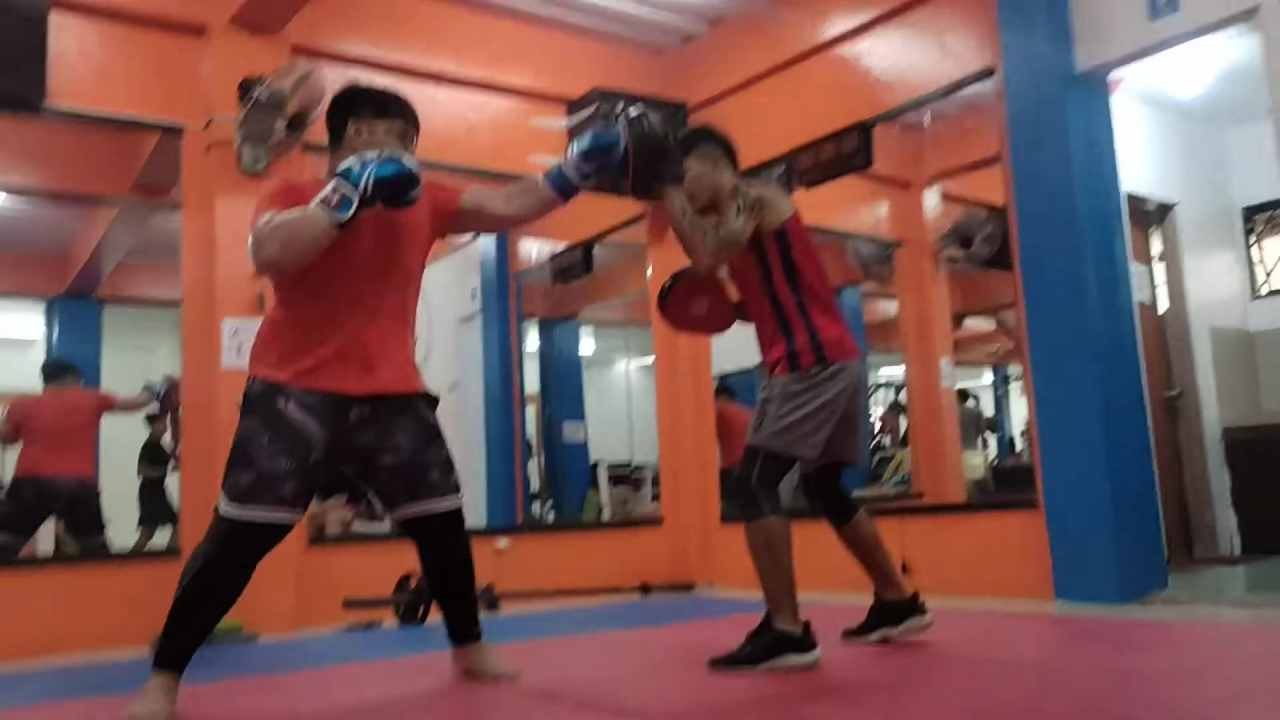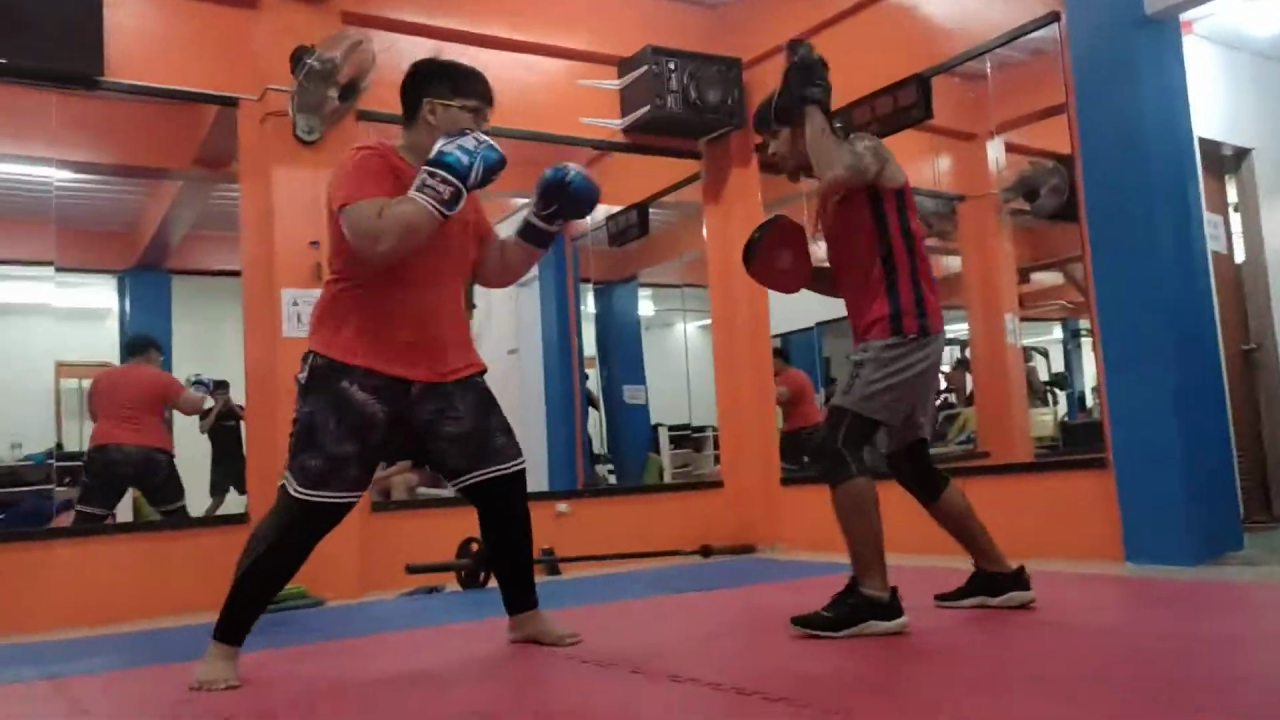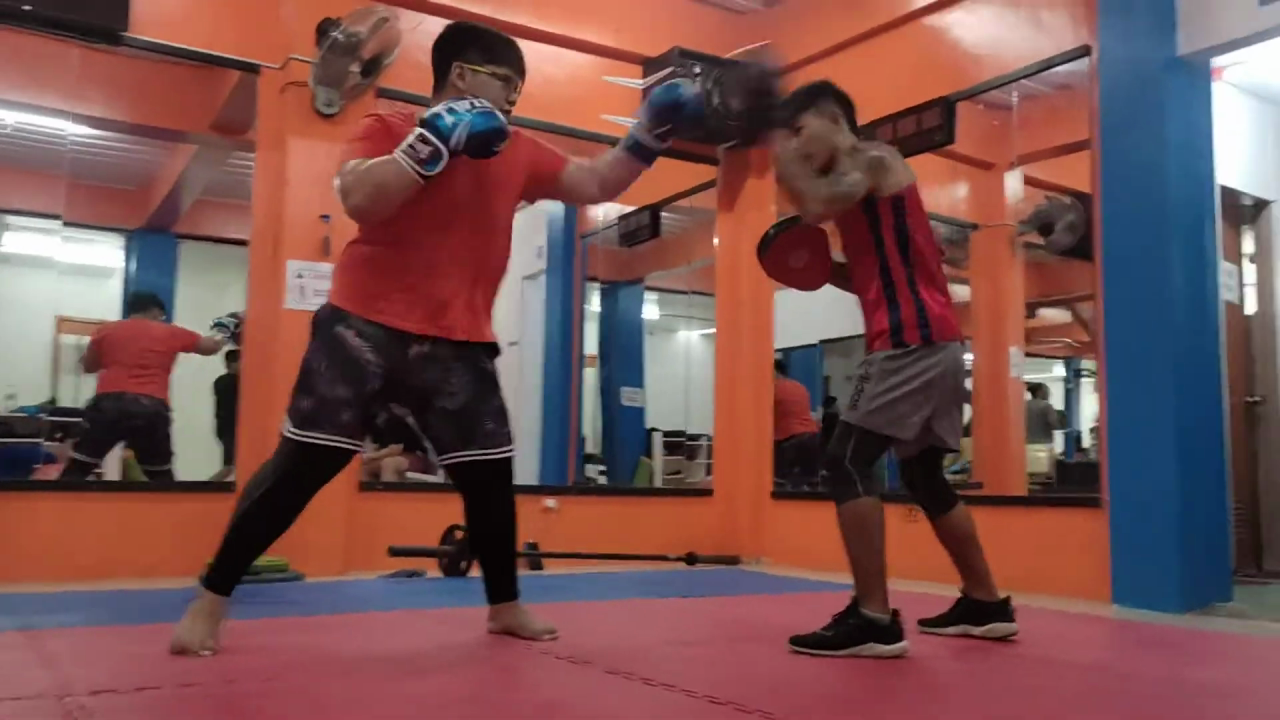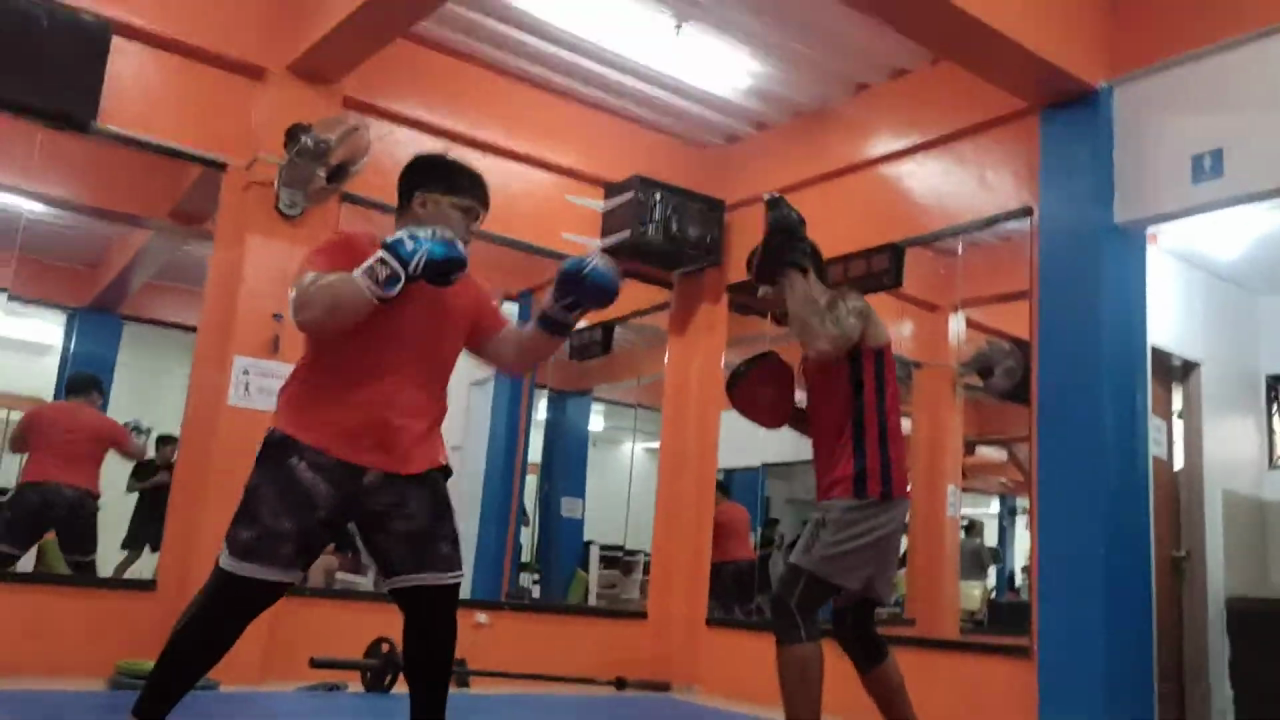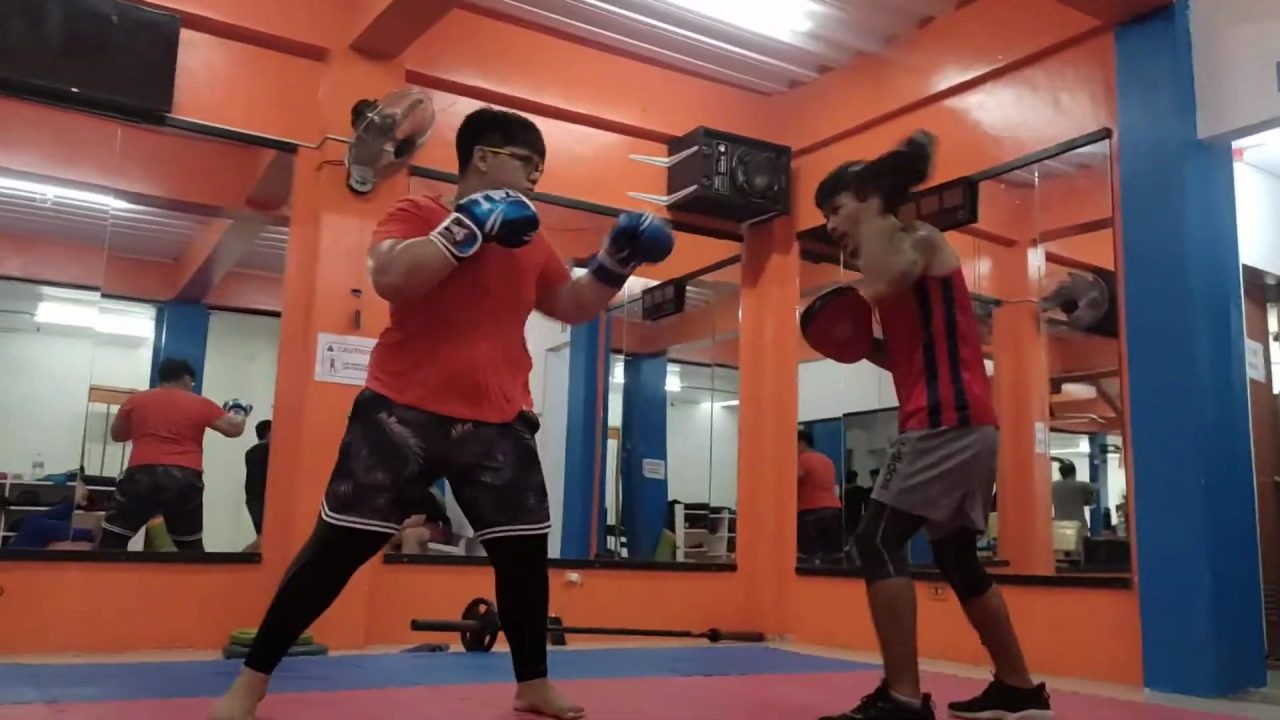
dt=0.7s
person 1, frame 1
left shoulder: (424, 201)
right shoulder: (293, 194)
left elbow: (506, 206)
right elbow: (271, 255)
left wrist: (574, 168)
right wrist: (345, 193)
left hip: (391, 397)
right hip: (296, 392)
left knee: (441, 523)
right knee: (243, 533)
left ankle: (469, 650)
person 1, frame 2
left shoulder: (461, 188)
right shoulder: (369, 163)
left elbow: (497, 271)
right elbow: (380, 242)
left wrist: (548, 215)
right wrist: (445, 180)
left hip: (447, 375)
right hip: (356, 372)
left knee: (505, 486)
right knee: (308, 512)
left ankle: (525, 616)
right ankle: (223, 645)
person 1, frame 3
left shoulder: (518, 153)
right shoulder: (388, 127)
left elbow: (594, 183)
right elbow: (361, 200)
left wrist: (652, 133)
right wrist: (436, 138)
left hip: (459, 342)
right hip: (364, 327)
left knee: (490, 475)
right knee: (303, 462)
left ankle: (505, 606)
right ankle: (210, 602)
person 1, frame 4
left shoulder: (463, 288)
right shoulder: (349, 248)
left elbow: (515, 356)
right elbow: (312, 312)
left wrist: (562, 309)
right wrist: (395, 260)
left hip: (411, 470)
right hip: (313, 453)
left knee: (436, 600)
right knee: (240, 589)
person 1, frame 5
left shoulder: (530, 244)
right shoulder: (418, 214)
left elbow: (577, 306)
right elbow: (391, 279)
left wrist: (620, 259)
right wrist: (468, 226)
left hip: (496, 422)
right hip: (406, 411)
left knee: (525, 552)
right knee: (340, 545)
person 2, frame 1
left shoulder: (753, 195)
right shoulder: (746, 221)
left elbow: (707, 252)
left wrist: (666, 185)
left hip: (810, 365)
right hip: (835, 362)
left knee: (753, 483)
right knee: (823, 488)
left ankle: (786, 631)
right ankle: (897, 602)
person 2, frame 2
left shoulder: (862, 149)
right shoulder: (830, 199)
left elbow: (836, 174)
left wrist: (810, 108)
right wrist: (800, 274)
left hip: (903, 331)
right hip: (898, 335)
left knee: (837, 447)
right knee: (909, 463)
left ankle: (873, 594)
right ankle: (999, 575)
person 2, frame 3
left shoulder: (873, 158)
right shoulder: (854, 183)
left elbow: (815, 206)
left wrist: (767, 137)
left hip: (912, 341)
right hip: (929, 343)
left knee: (846, 462)
right knee: (923, 475)
left ankle: (874, 618)
right ankle: (986, 603)
person 2, frame 4
left shoulder: (851, 309)
right shoulder: (820, 340)
left elbow: (825, 346)
left wrist: (793, 274)
right wrist: (784, 413)
left hip: (863, 495)
right hip: (862, 497)
left knee: (791, 605)
right knee: (854, 625)
person 2, frame 5
left shoulder: (917, 238)
right shoulder: (894, 262)
left elbow: (878, 282)
left wrist: (874, 203)
left hip: (946, 422)
right hip: (960, 425)
left knee: (877, 541)
right knee: (957, 557)
person 3, frame 1
left shoulder: (22, 405)
right shoulder: (90, 399)
right elbow: (132, 403)
right wrist: (152, 393)
left hip: (32, 483)
right hip: (78, 486)
right knee: (97, 550)
person 3, frame 2
left shoulder: (100, 379)
right shoulder: (160, 379)
right elbow: (193, 407)
left hip: (104, 453)
right hip: (149, 455)
left knee: (85, 522)
right knee: (177, 517)
person 3, frame 3
left shoulder: (106, 330)
right shoulder: (170, 333)
left elbow: (88, 366)
right elbow: (211, 346)
left hip: (110, 404)
right hip: (151, 409)
left knee: (76, 470)
right knee: (161, 477)
person 3, frame 4
left shoulder: (38, 413)
right shoulder: (104, 423)
right elbow: (137, 452)
right wrist: (138, 433)
left hip: (34, 492)
right hip: (80, 499)
right knee: (84, 569)
person 3, frame 5
left shoulder: (135, 401)
right shoulder: (201, 404)
left elbow: (117, 435)
right elbow: (234, 429)
right wrist: (239, 411)
left hip: (143, 476)
right hip: (186, 480)
left knee: (111, 541)
right knee: (191, 547)
